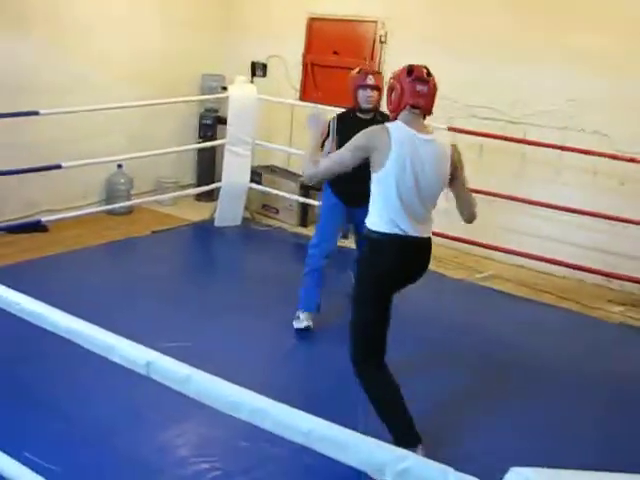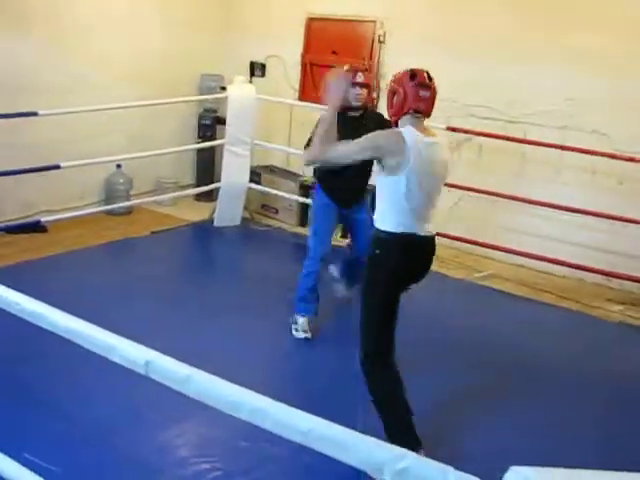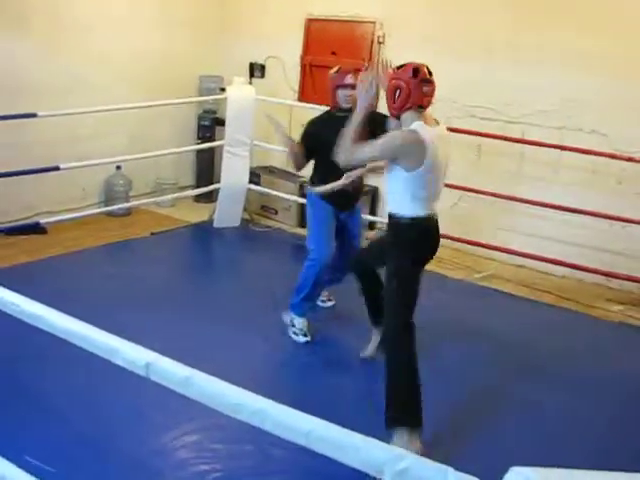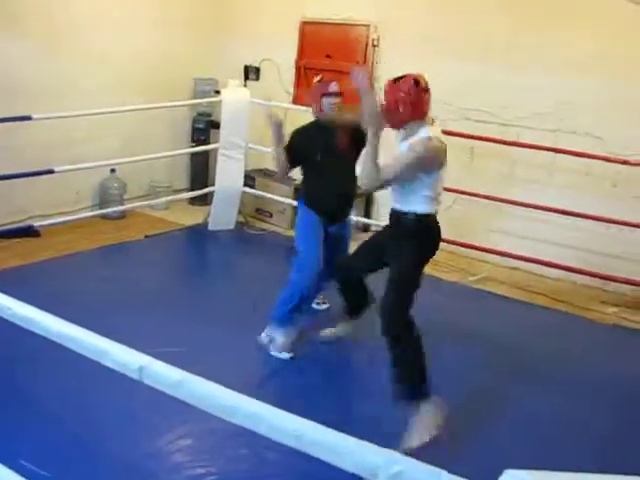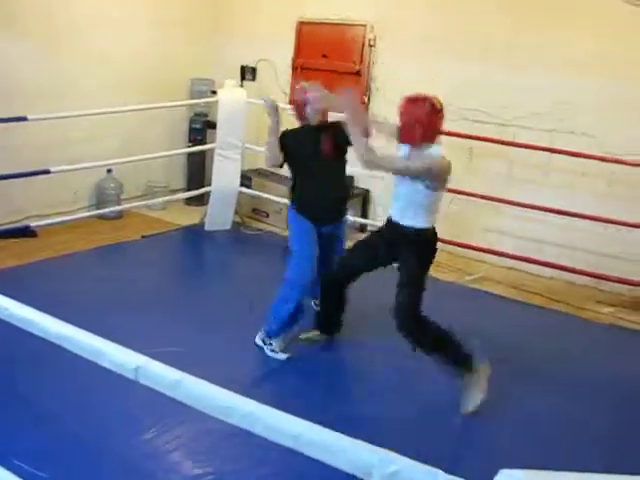
dt=0.1s
person 1, frame 1
left shoulder: (379, 137)
right shoulder: (448, 150)
left elbow: (312, 173)
right elbow: (469, 214)
left wrist: (316, 136)
left hip: (381, 249)
right hip: (419, 252)
left knee: (364, 354)
right knee: (375, 316)
left ankle: (409, 446)
person 1, frame 2
left shoulder: (390, 141)
right shoulder: (437, 146)
left elbow: (316, 155)
left wrist: (331, 105)
left hip: (392, 249)
right hip: (421, 248)
left knee: (376, 355)
left ankle: (407, 448)
person 1, frame 3
left shoulder: (406, 137)
right shoulder: (429, 128)
left elbow: (345, 158)
left wrist: (362, 105)
left hip: (410, 234)
right hip: (420, 228)
left knee: (398, 330)
right knee: (364, 262)
left ankle: (406, 433)
right ankle: (379, 327)
person 1, frame 4
left shoulder: (429, 145)
right shoulder: (409, 133)
left elbow: (370, 182)
left wrist: (373, 132)
left hip: (418, 235)
right hip: (399, 225)
left knee: (394, 315)
right knee: (348, 268)
left ankle: (424, 405)
right ankle: (353, 317)
person 1, frame 5
left shoulder: (436, 163)
right shoulder: (408, 148)
left elbow: (374, 162)
left wrist: (354, 124)
left hip: (416, 242)
right hip: (393, 229)
left knee: (407, 316)
right knee: (335, 275)
left ankle: (472, 370)
right ankle: (327, 329)
person 2, frame 1
left shoulder: (385, 124)
right shoulder: (340, 122)
left hip: (367, 198)
right hip: (337, 195)
right knee: (321, 248)
right ankle: (306, 309)
person 2, frame 2
left shoulder: (377, 122)
right shoulder: (331, 121)
left hip: (358, 198)
right hip: (328, 195)
left knee: (366, 250)
right knee: (318, 253)
left ankle: (343, 274)
right ankle: (303, 313)
person 2, frame 3
left shoulder: (369, 120)
right shoulder: (318, 124)
right elbow: (298, 164)
right wrist: (290, 144)
left hip: (351, 202)
right hip: (322, 198)
left knee: (349, 257)
right knee: (320, 255)
left ankle: (321, 286)
right ankle: (297, 312)
person 2, frame 4
left shoulder: (353, 129)
right shoulder: (302, 135)
right elbow: (282, 170)
right wrist: (277, 138)
left hip: (341, 214)
right hip: (311, 210)
left knee: (332, 267)
right knee: (308, 269)
left ankle: (312, 292)
right ankle: (277, 329)
person 2, frame 5
left shoulder: (338, 131)
right shoulder: (290, 138)
right elbow: (273, 161)
right wrist: (274, 123)
left hip: (335, 217)
right hip: (303, 215)
left knee: (331, 270)
right knee: (301, 274)
left ankle: (313, 294)
right ankle: (271, 333)
